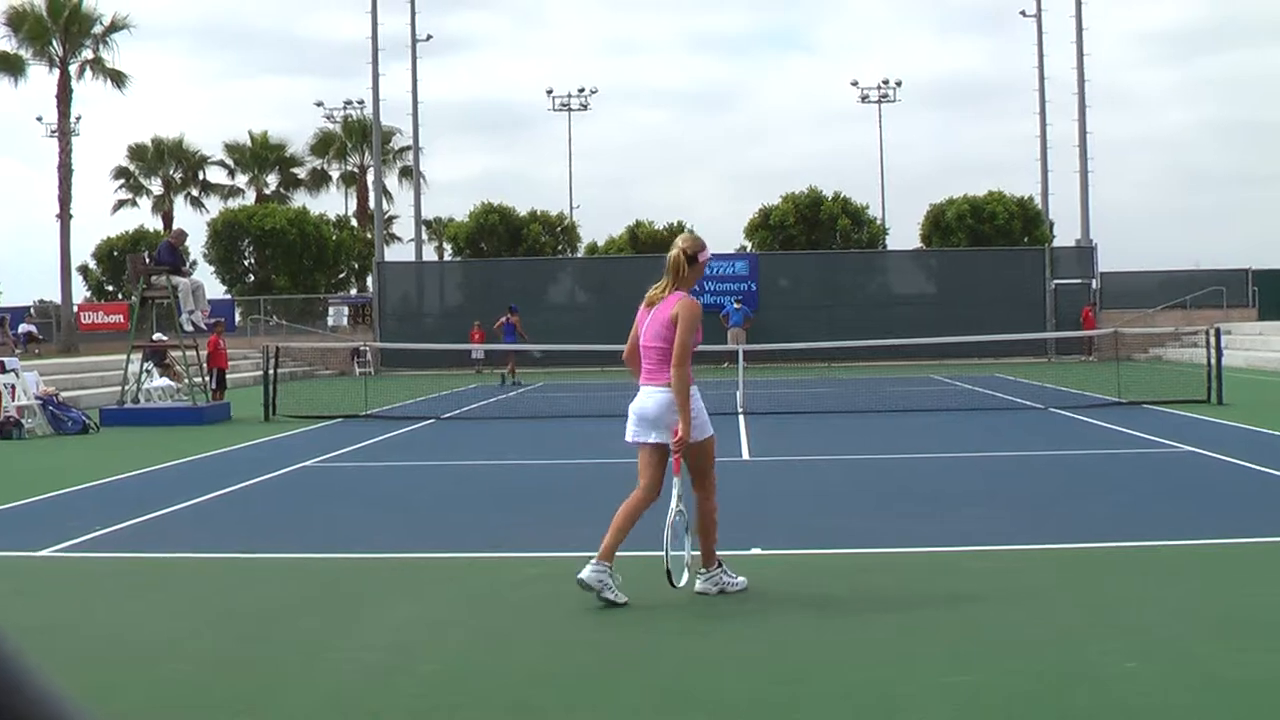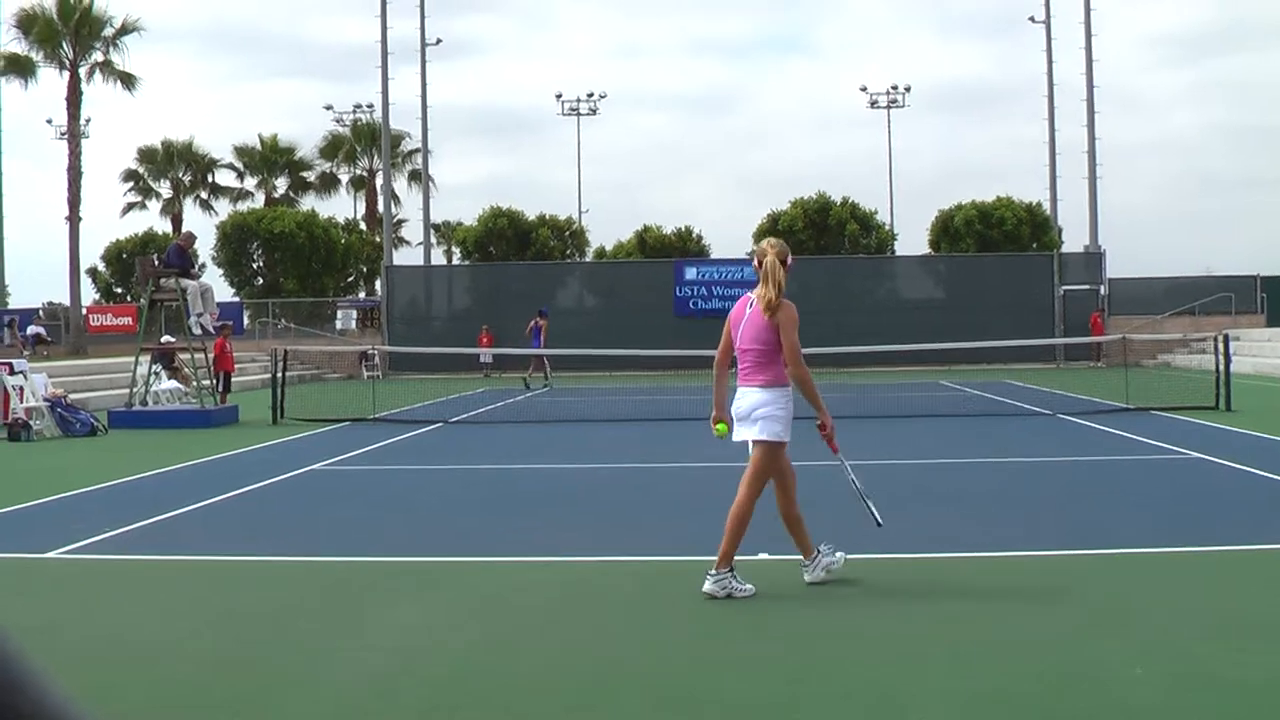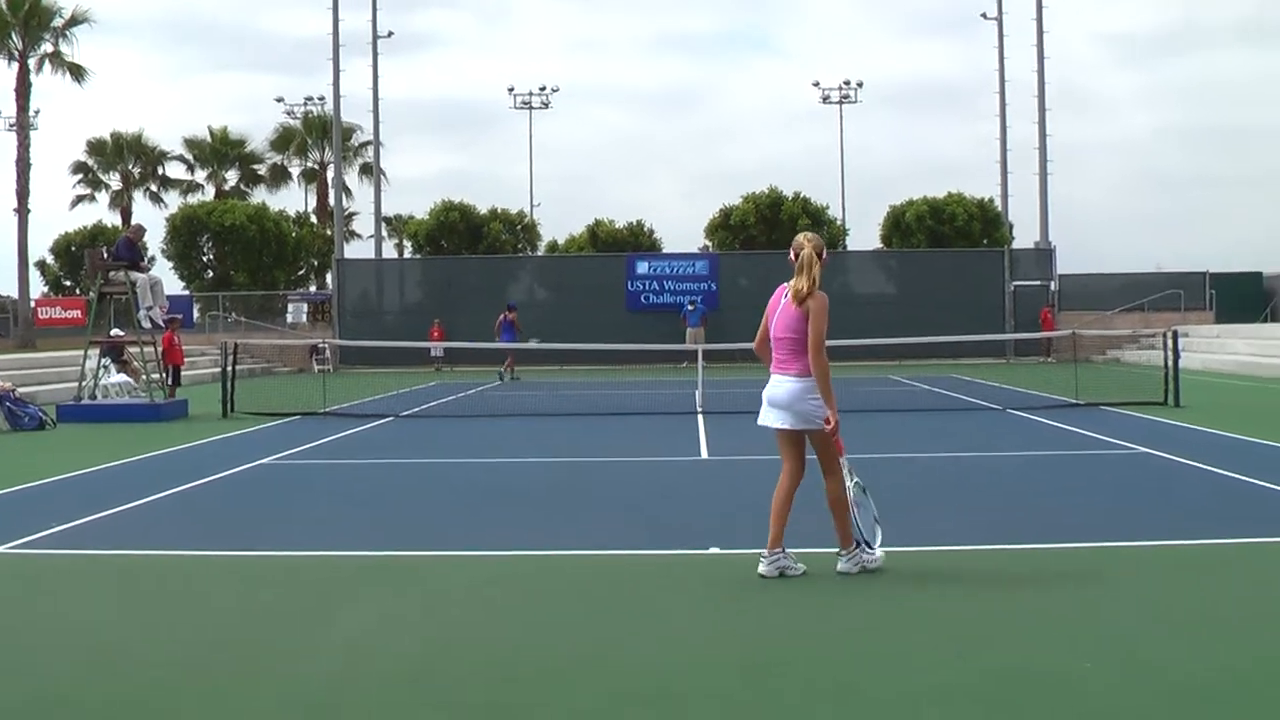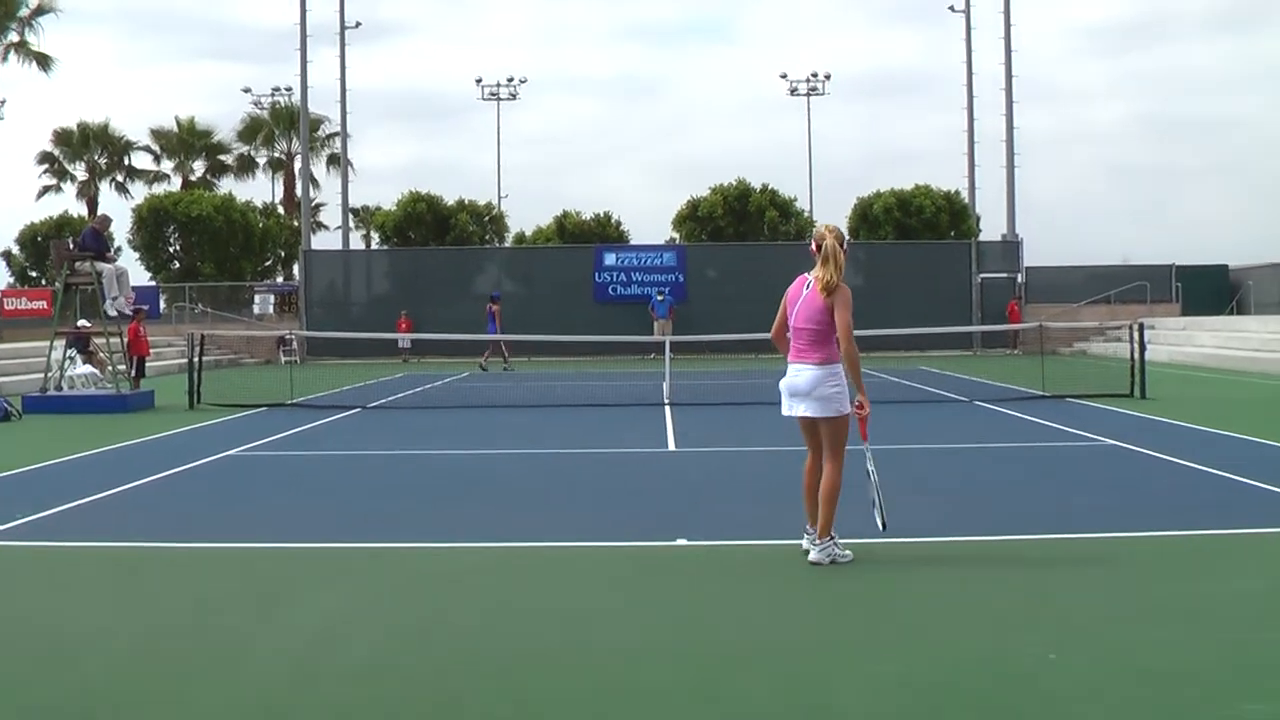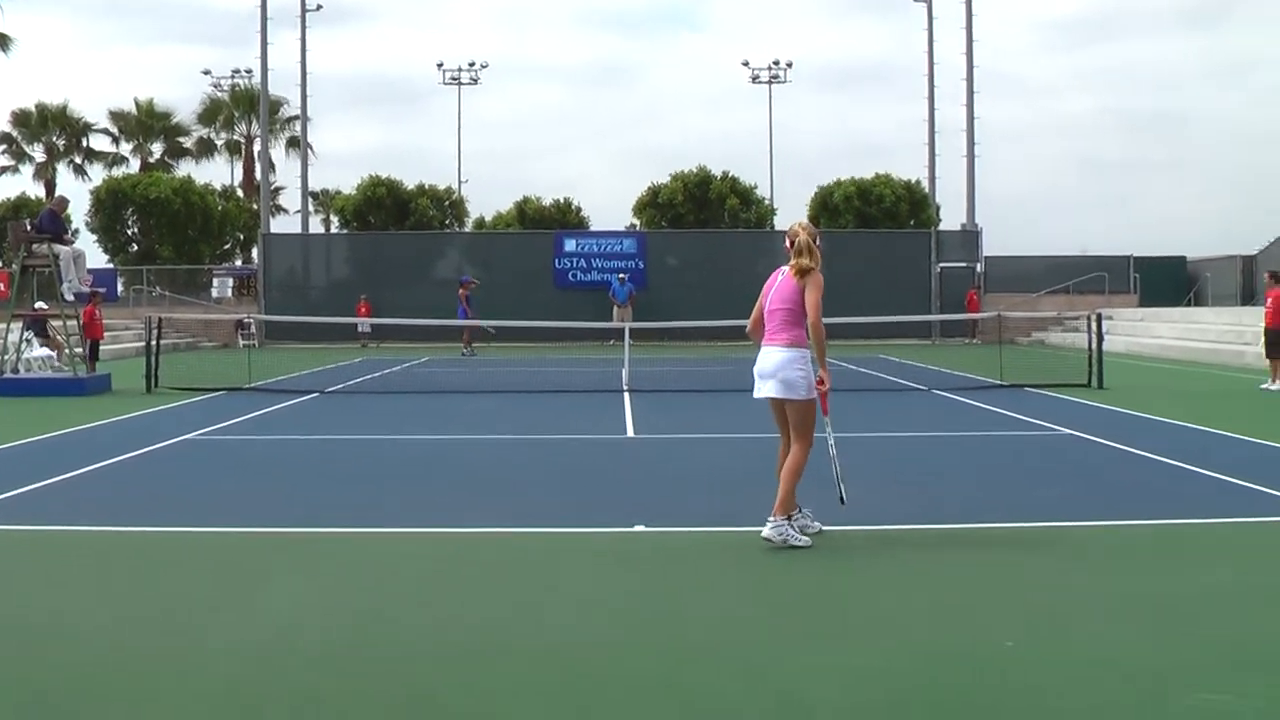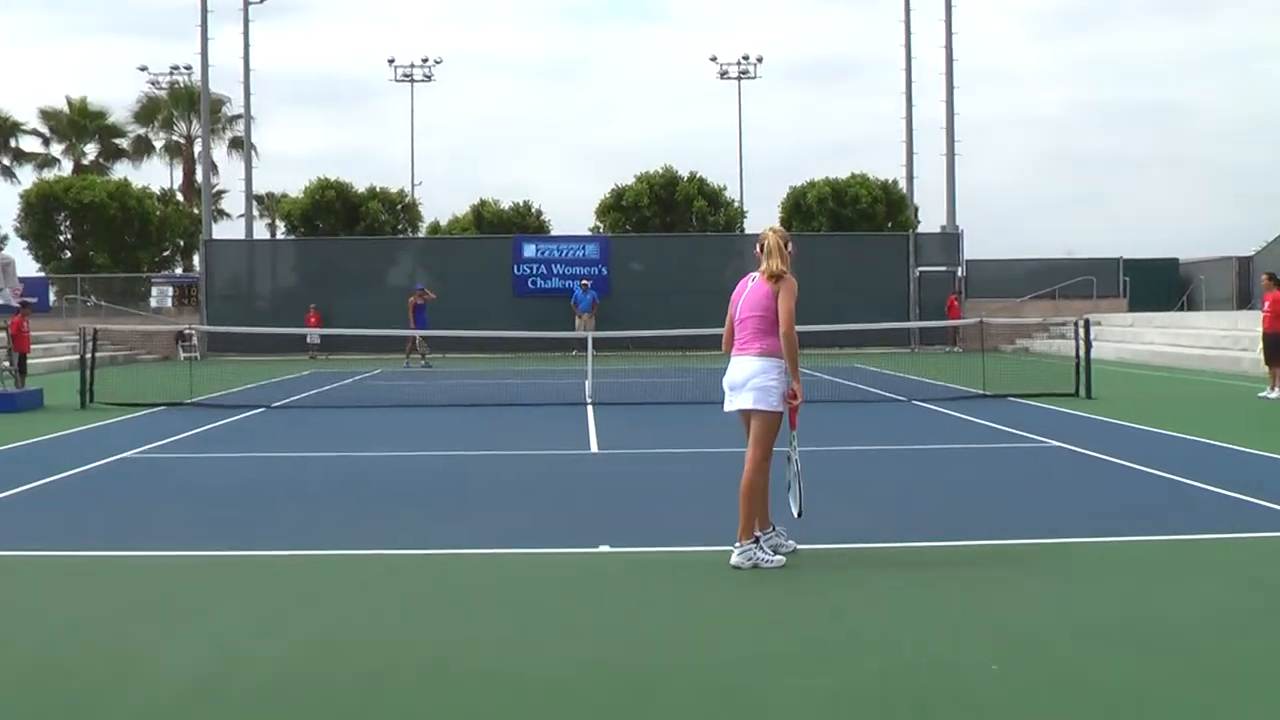
dt=0.5s
person 1, frame 1
left shoulder: (650, 301)
right shoulder: (688, 305)
left elbow: (630, 356)
right elbow: (679, 368)
right wrist: (684, 421)
left hip: (644, 401)
right hip: (675, 402)
left knee: (646, 491)
right knee: (704, 488)
left ankle: (600, 564)
right ankle: (710, 570)
person 1, frame 2
left shoulder: (739, 306)
right shoulder: (784, 309)
left elbow: (721, 362)
right elbow: (795, 368)
left wrist: (719, 406)
right wrist: (822, 412)
left hip: (744, 399)
right hip: (770, 401)
left knee: (785, 481)
right knee: (750, 491)
left ankle: (812, 559)
right ankle: (720, 573)
person 1, frame 3
left shoulder: (778, 295)
right shoulder: (816, 299)
left elbow: (760, 346)
right elbow: (817, 358)
right wrist: (829, 406)
left hip: (777, 388)
right hip: (805, 390)
left knee: (791, 472)
right knee: (834, 470)
left ankle: (773, 553)
right ankle: (849, 552)
person 1, frame 4
left shoulder: (796, 285)
right shoulder: (838, 291)
left elbow: (777, 335)
right elbow: (846, 344)
right wrist: (861, 391)
left hip: (795, 377)
right hip: (825, 377)
left knee: (815, 455)
right knee: (833, 461)
left ankle: (813, 530)
right ankle: (822, 543)
person 1, frame 5
left shoulder: (776, 276)
right shoulder: (811, 275)
left elbow: (752, 328)
right elbow: (814, 322)
right wrist: (823, 367)
left hip: (767, 360)
right hip: (792, 361)
left knee: (789, 441)
right knee: (801, 445)
left ankle: (792, 513)
person 1, frame 6
left shoulder: (744, 284)
right shoulder: (784, 281)
left elbow: (727, 342)
right elbow: (786, 331)
right wrist: (795, 378)
left hip: (737, 370)
right hip: (765, 371)
left knee: (761, 456)
right knee: (756, 460)
left ankle: (765, 532)
right ankle: (744, 546)
